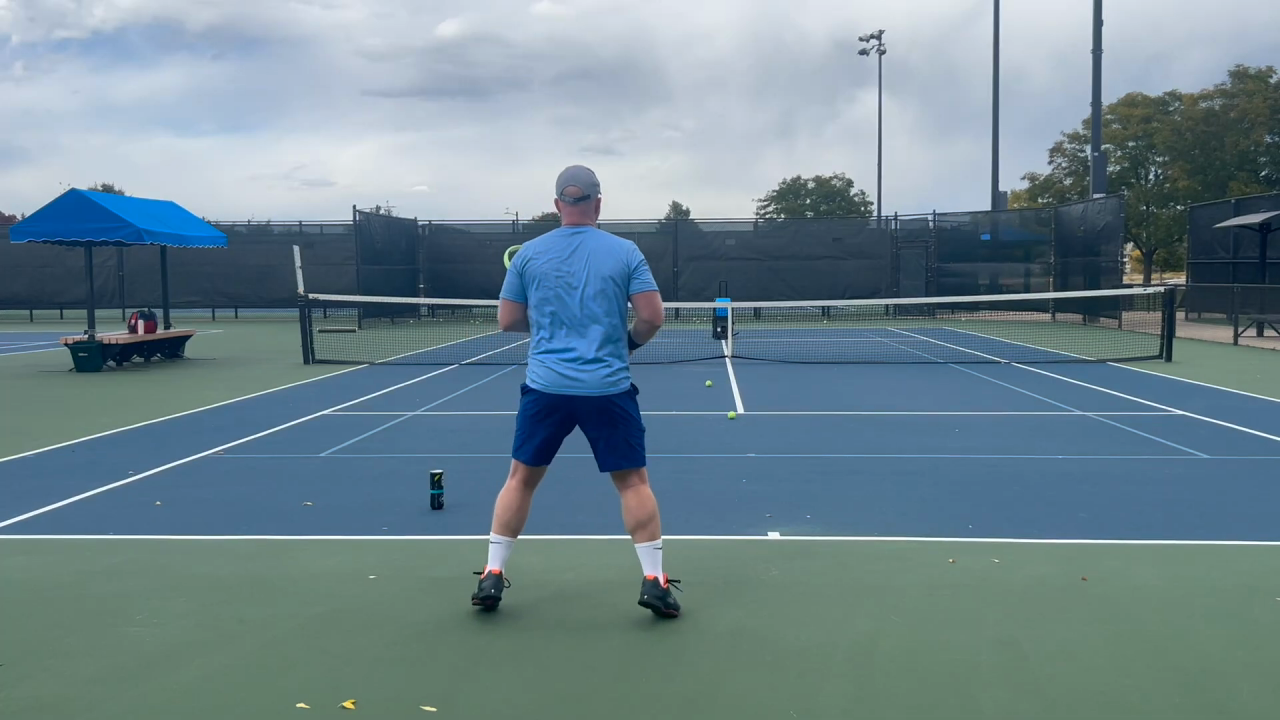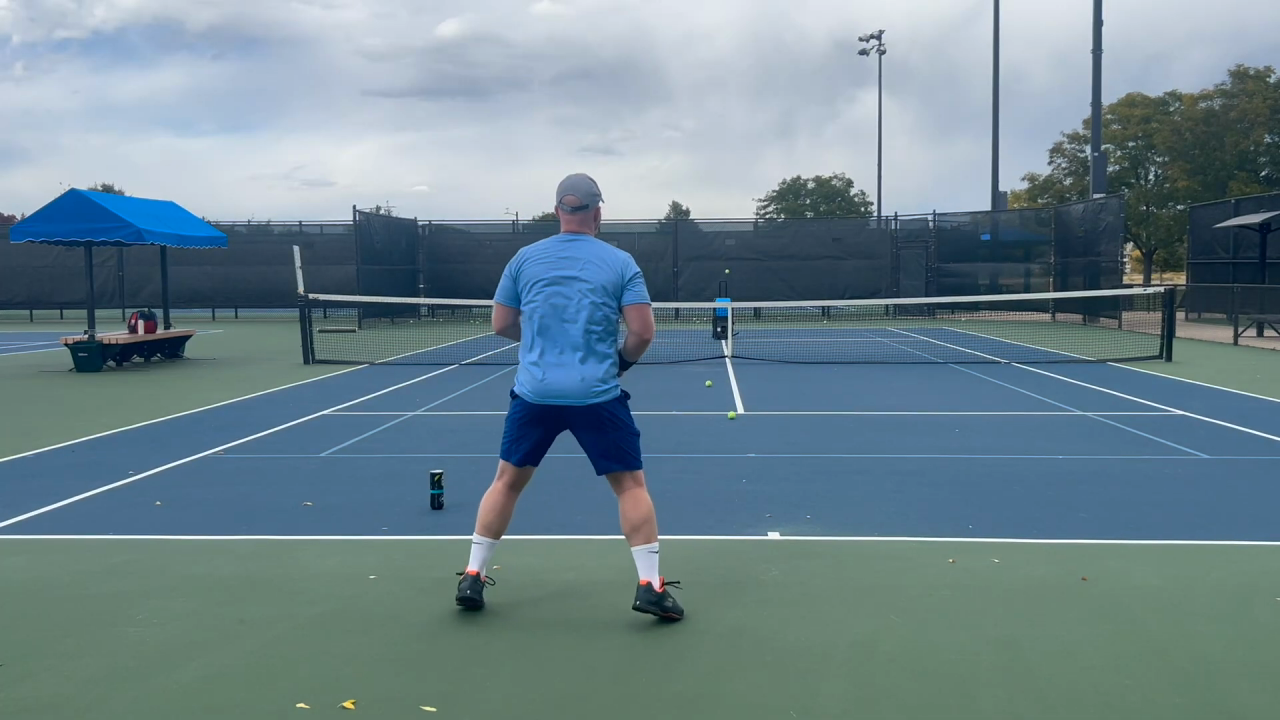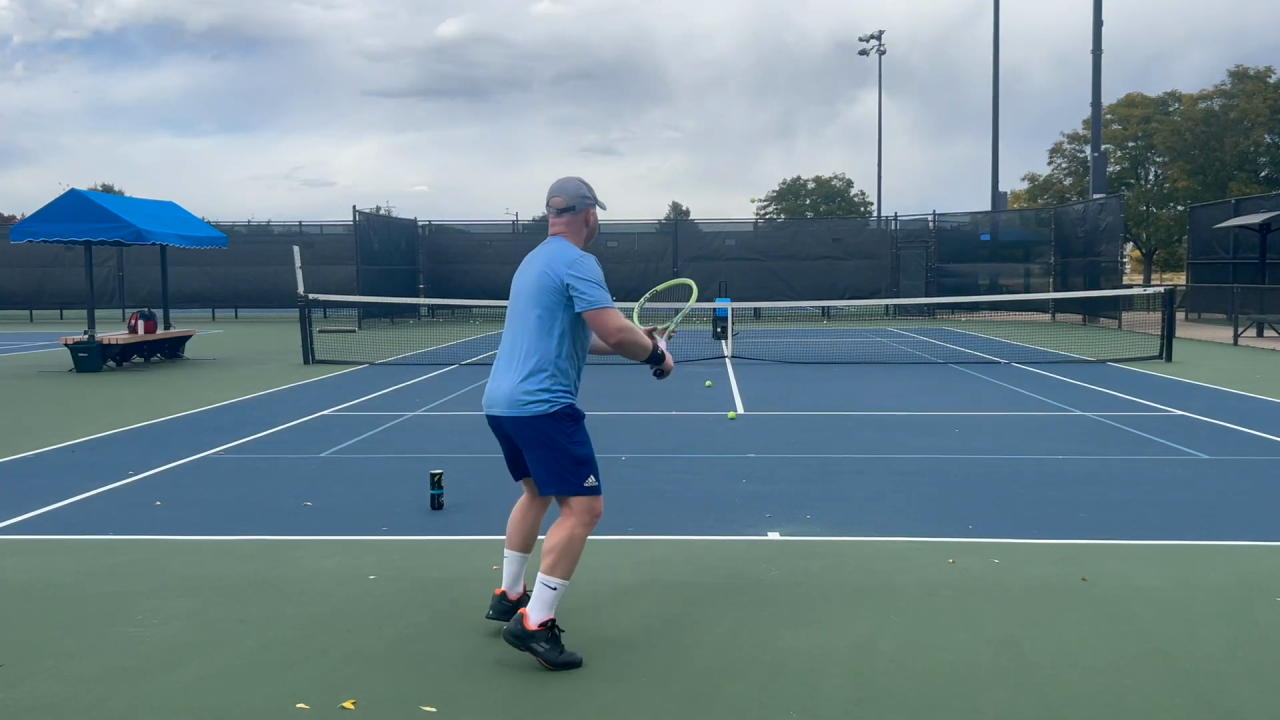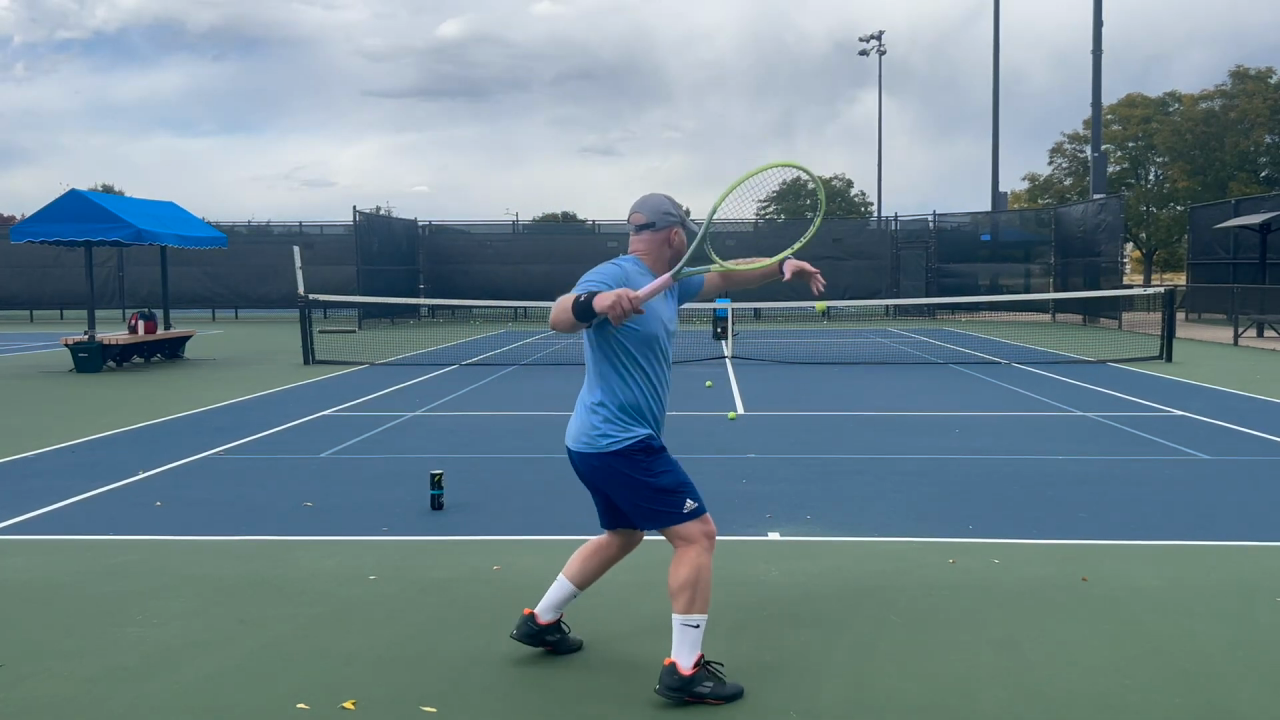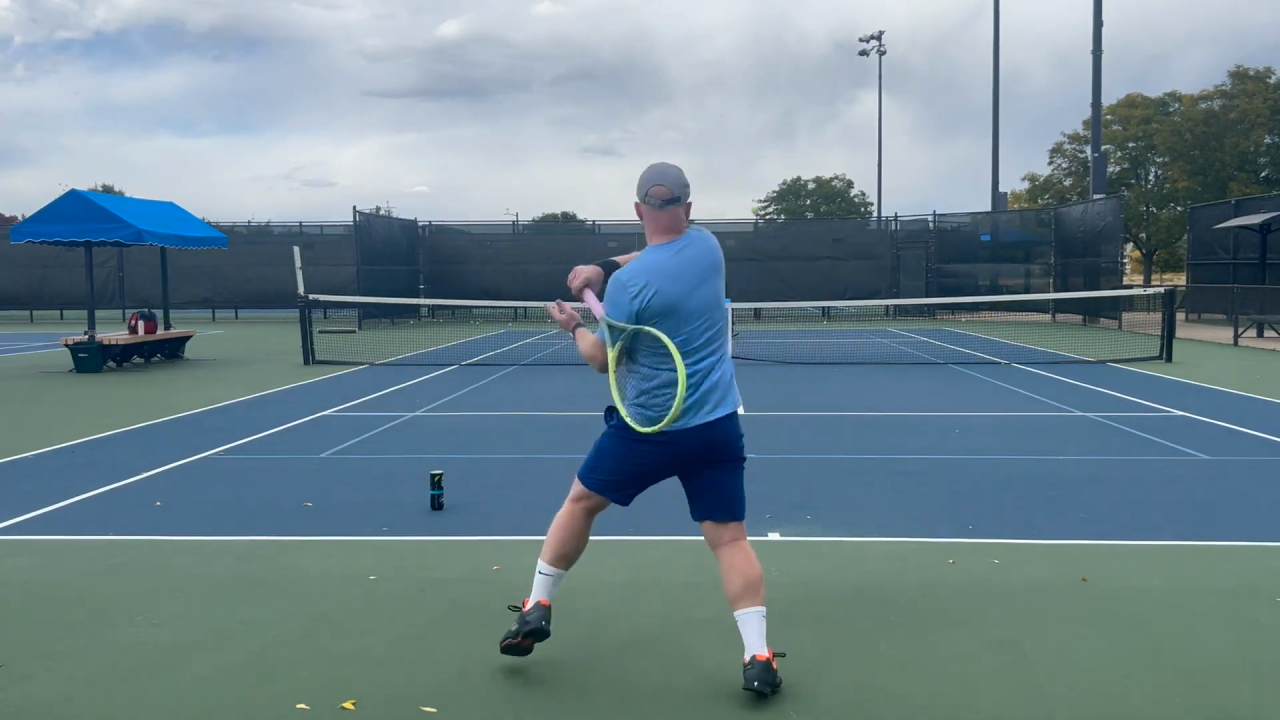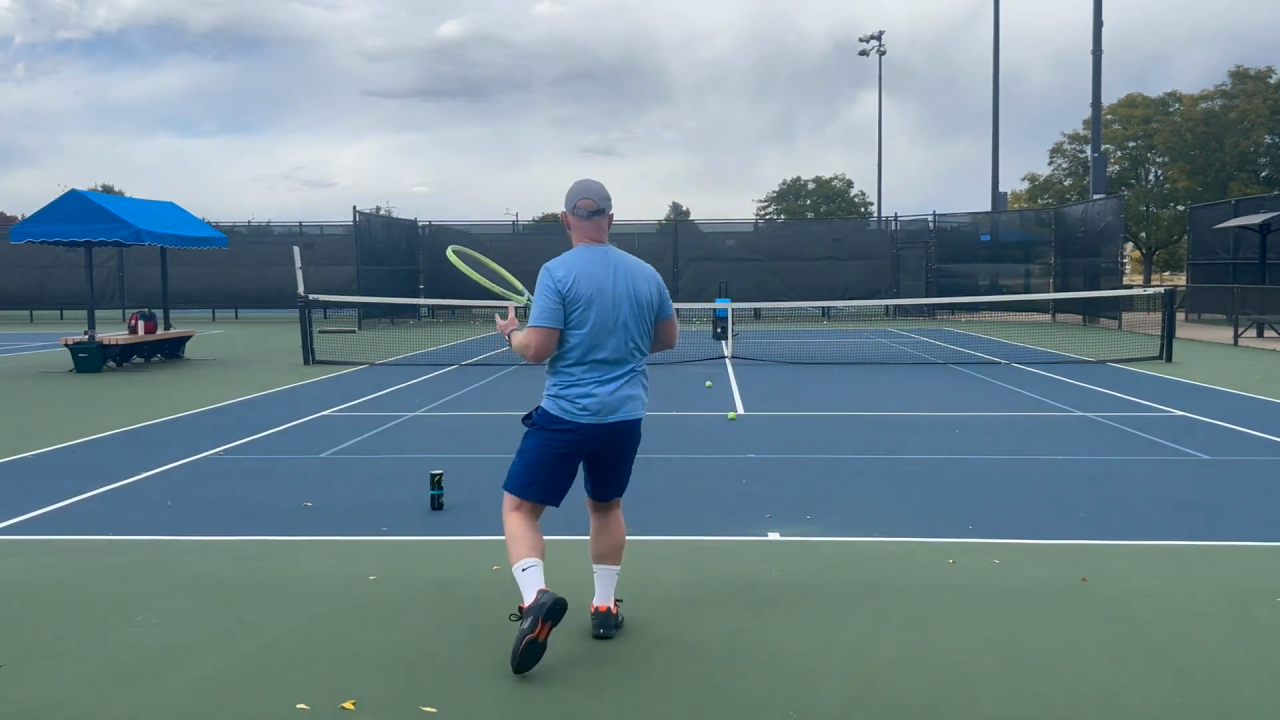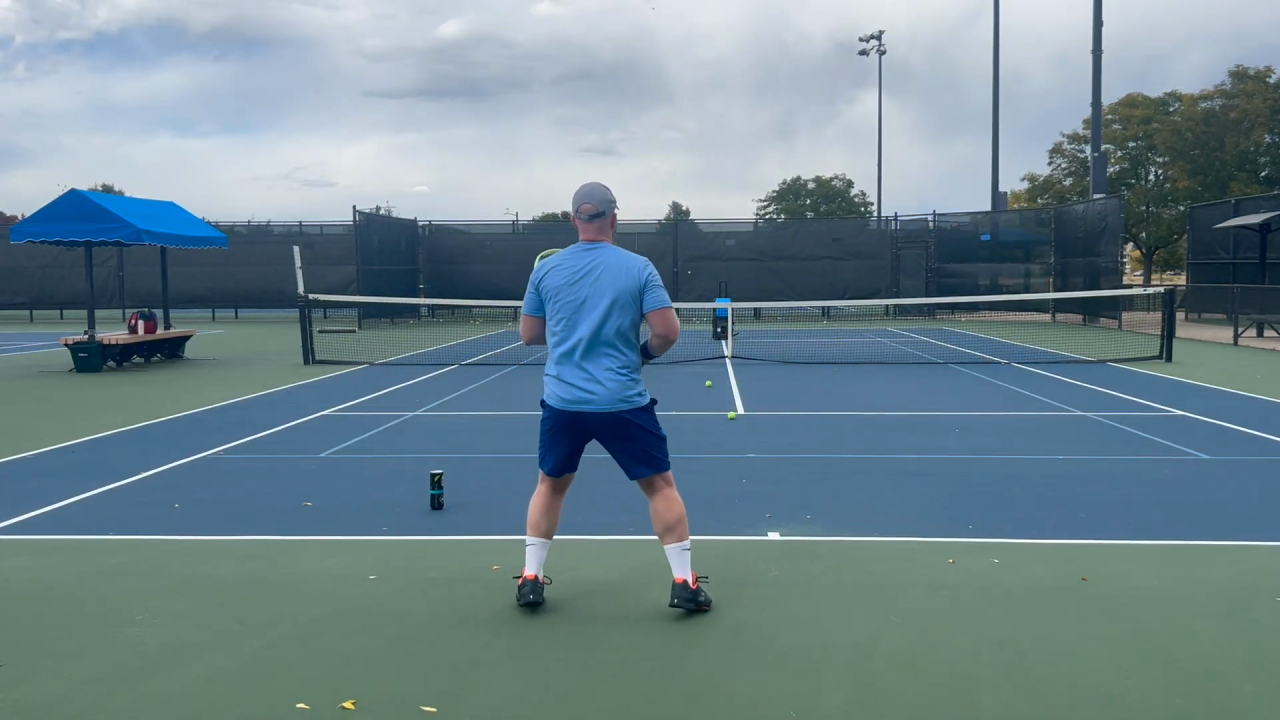
dt=0.7s
person 1, frame 1
left shoulder: (529, 253)
right shoulder: (625, 252)
left elbow: (507, 320)
right elbow: (653, 316)
right wrist: (630, 340)
left hip: (545, 387)
right hip: (607, 389)
left knee: (521, 478)
right knee: (633, 480)
left ankle: (492, 576)
right ankle: (654, 582)
person 1, frame 2
left shoulder: (524, 258)
right shoulder: (621, 262)
left elbow: (501, 325)
right elbow: (643, 332)
right wrist: (623, 361)
left hip: (534, 392)
right hip: (597, 395)
left knee: (508, 480)
right knee: (630, 484)
left ankle: (473, 577)
right ankle: (651, 586)
person 1, frame 3
left shoulder: (537, 261)
right shoulder: (576, 262)
right elbow: (614, 330)
left wrist: (632, 342)
right wrist: (654, 354)
left hip: (503, 403)
right hip: (542, 405)
left knee: (537, 493)
right knee: (583, 509)
left ankle: (509, 597)
right ankle: (535, 622)
person 1, frame 4
left shoulder: (665, 284)
right shoulder: (612, 275)
left elbow: (725, 276)
right elbow: (558, 315)
left wrist: (782, 266)
right wrist: (593, 305)
left hip: (603, 441)
right hip: (619, 443)
left knee: (623, 535)
right knee: (696, 536)
left ankle: (540, 621)
right ankle: (684, 669)
person 1, frame 5
left shoulder: (631, 281)
right shoulder: (708, 245)
left elbow: (601, 359)
left wrist: (575, 329)
right wrist: (601, 270)
left hip: (653, 427)
right hip: (718, 423)
left knee: (579, 503)
right knee: (730, 538)
left ankle: (535, 611)
right ankle: (760, 660)
person 1, frame 6
left shoulder: (557, 272)
right shoulder: (647, 274)
left elbow: (537, 350)
right elbow: (667, 340)
left wrist: (511, 333)
left hip: (565, 416)
right hip: (625, 418)
left knee: (518, 508)
right knee: (606, 507)
left ankle: (536, 599)
right ankle: (605, 608)
person 1, frame 7
left shoulder: (546, 268)
right shoulder: (640, 269)
left elbow: (530, 336)
right elbow: (667, 332)
right wrist: (647, 351)
left hip: (563, 402)
right hip: (625, 403)
left knee: (550, 486)
right knee: (661, 486)
left ankle: (531, 579)
right ankle: (684, 583)
